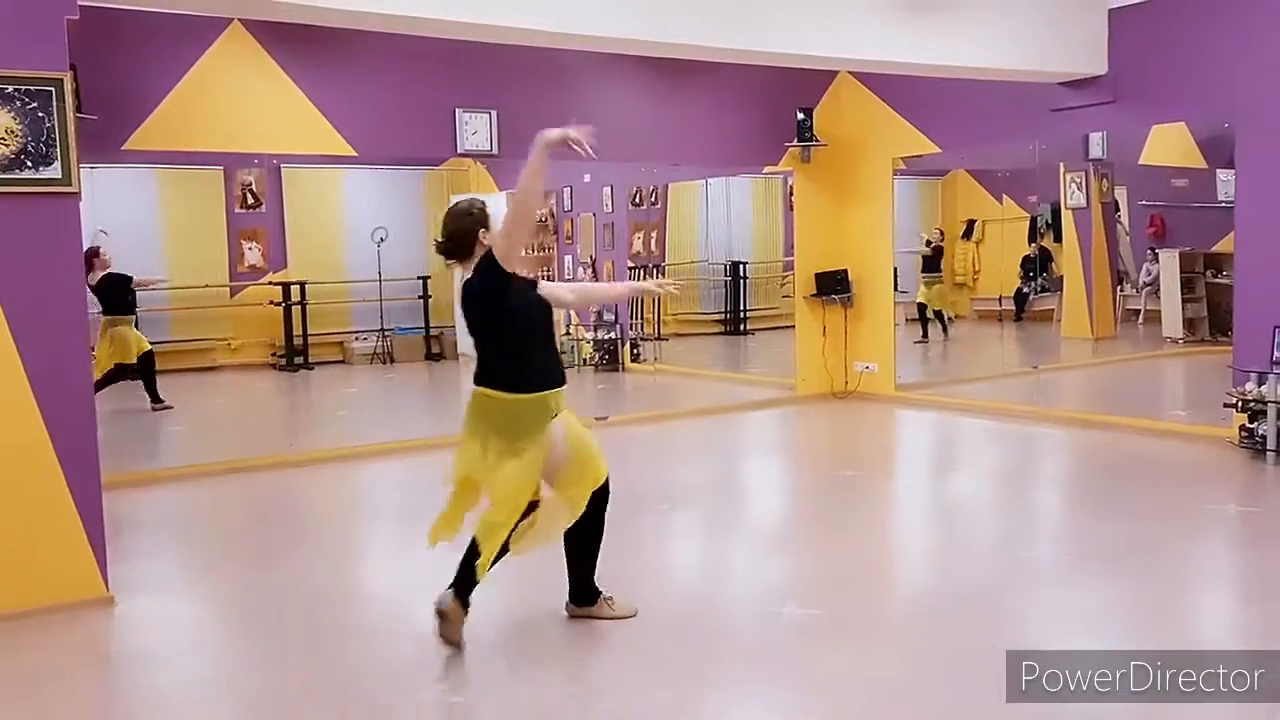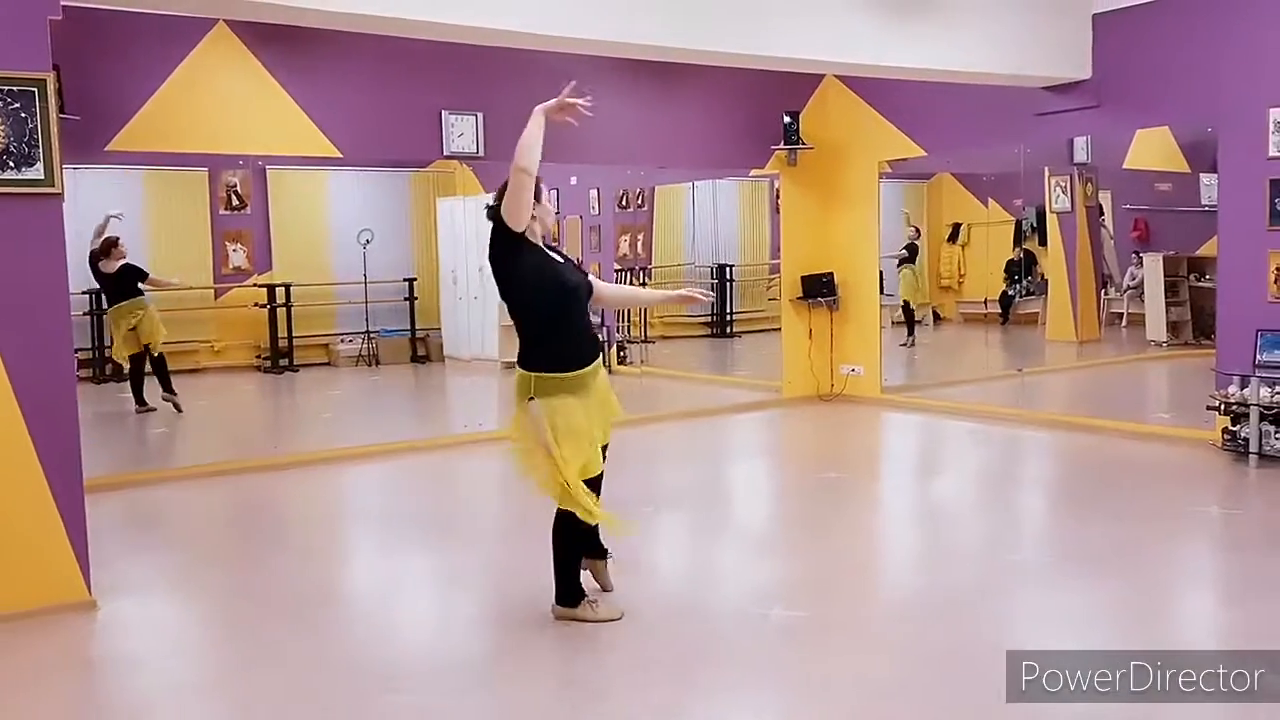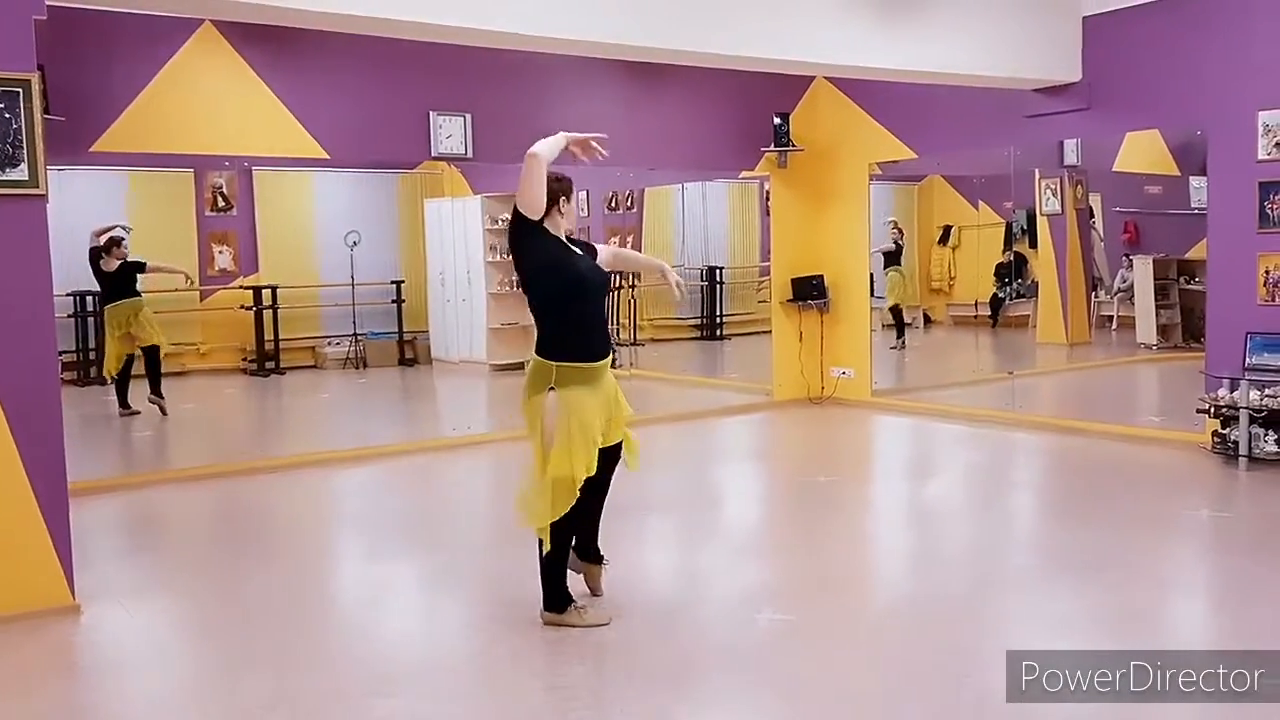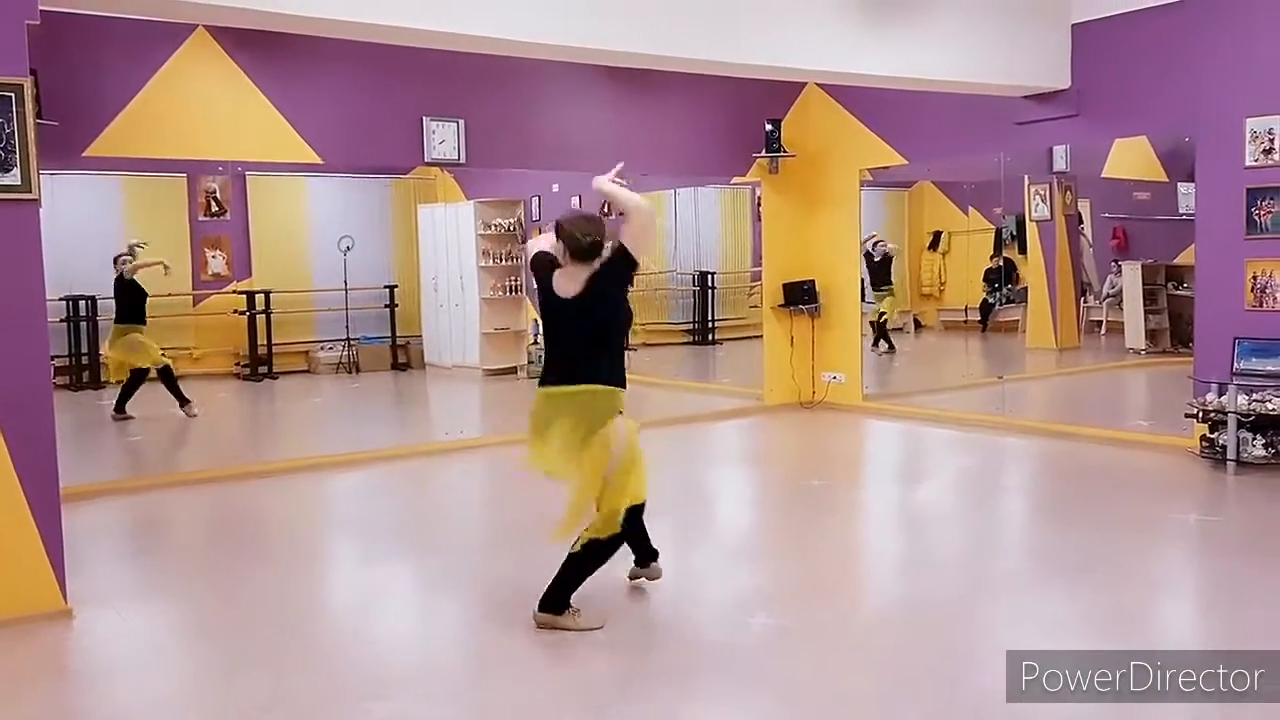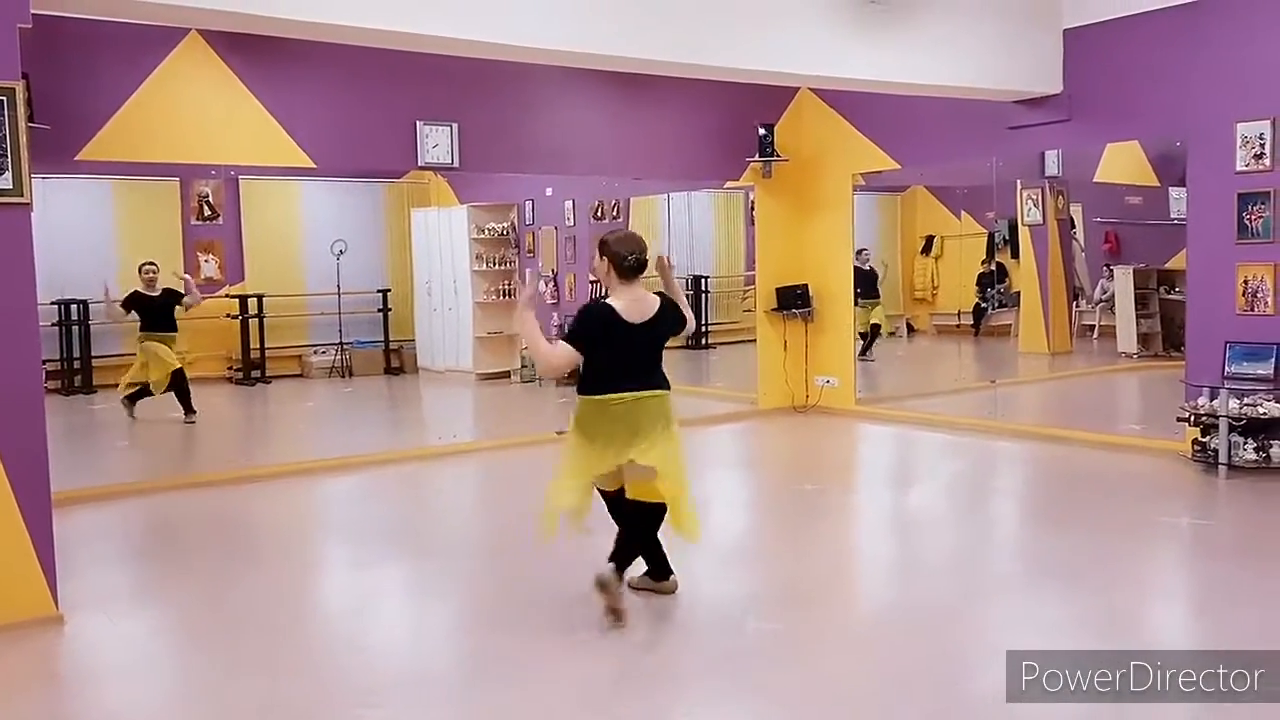
dt=0.4s
person 1, frame 1
left shoulder: (501, 285)
right shoulder: (487, 283)
left elbow: (568, 294)
right elbow: (523, 213)
left wrist: (633, 289)
right wrist: (544, 149)
left hip: (497, 413)
right hip: (531, 417)
left knee: (514, 508)
right knee: (591, 489)
left ankle: (457, 596)
right ankle: (583, 597)
person 1, frame 2
left shoulder: (556, 260)
right shoulder: (509, 252)
left elbow: (607, 294)
right elbow: (521, 173)
left wrist: (673, 296)
right wrist: (542, 114)
left hip: (585, 382)
right hip: (551, 393)
left knee: (590, 476)
right knee: (575, 488)
left ankle: (591, 550)
right ankle: (568, 599)
person 1, frame 3
left shoulder: (572, 249)
right shoulder: (532, 242)
left elbow: (613, 256)
right elbow: (535, 158)
left wrist: (658, 266)
right wrist: (568, 139)
left hip: (592, 377)
right hip: (562, 384)
left knee: (607, 458)
right knee: (565, 489)
left ankle: (586, 551)
right ankle: (556, 604)
person 1, frame 4
left shoulder: (548, 276)
right shoulder: (607, 282)
left elbow: (541, 246)
right elbow: (643, 219)
left wrist: (550, 237)
right wrist: (609, 188)
left hip: (554, 408)
right hip: (597, 411)
left knee: (619, 490)
right knee: (614, 512)
left ankle: (644, 556)
right ankle: (553, 606)
person 1, frame 5
left shoulder: (596, 315)
right shoulder: (662, 306)
left elbow: (555, 365)
right elbow: (687, 324)
left wrist: (526, 317)
right wrist: (673, 287)
left hip: (601, 421)
right hip: (651, 417)
left knee: (616, 497)
right knee: (650, 504)
left ankle: (661, 571)
right ankle: (617, 569)
person 2, frame 1
left shoulder: (92, 278)
right shoulder: (111, 278)
right elbow: (142, 282)
right wrist: (156, 280)
left hip: (117, 326)
right hip: (119, 326)
left knee: (146, 357)
right knee: (123, 369)
left ankle: (156, 400)
person 2, frame 2
left shoulder: (96, 265)
right shoulder: (127, 269)
left elbow: (96, 240)
right elbow: (155, 282)
left wrist: (107, 219)
right wrist: (174, 283)
left hip: (117, 315)
right hip: (139, 309)
left knee: (135, 360)
right knee: (155, 352)
left ankle: (140, 403)
right ankle: (169, 391)
person 2, frame 3
left shoulder: (97, 264)
right shoulder: (127, 266)
left elbow: (94, 235)
right elbow: (158, 268)
left wrist: (114, 226)
right wrist: (183, 271)
left hip: (113, 315)
right hip: (135, 310)
left knee: (123, 359)
right knee: (151, 352)
left ankle: (124, 405)
right ankle: (156, 393)
person 2, frame 4
left shoulder: (126, 280)
right shoulder: (122, 278)
left elbow: (133, 261)
right elbow: (133, 267)
left wrist: (132, 248)
right wrist: (160, 261)
left hip: (126, 333)
right hip: (128, 333)
left knee: (139, 373)
right knee: (161, 364)
left ankle: (119, 410)
right ankle: (184, 402)
person 2, frame 5
left shoulder: (169, 293)
right shoulder: (135, 296)
left elbow: (195, 301)
right elbow: (116, 316)
left wrist: (189, 282)
right wrist: (108, 298)
left hip: (169, 341)
right hip: (149, 341)
left knee: (170, 381)
right knee: (178, 375)
left ankle: (130, 399)
right ankle: (189, 411)
